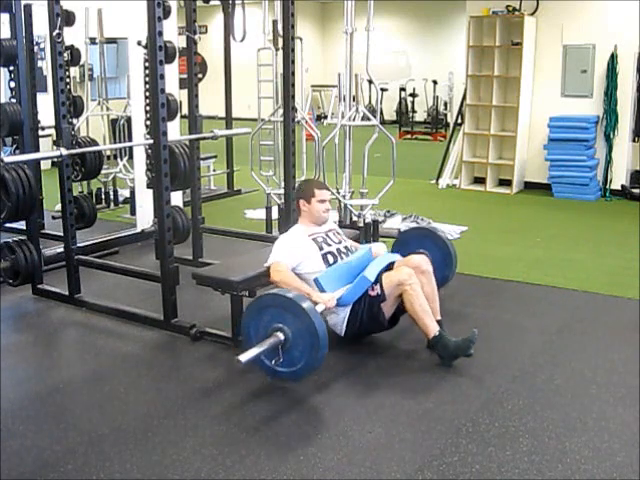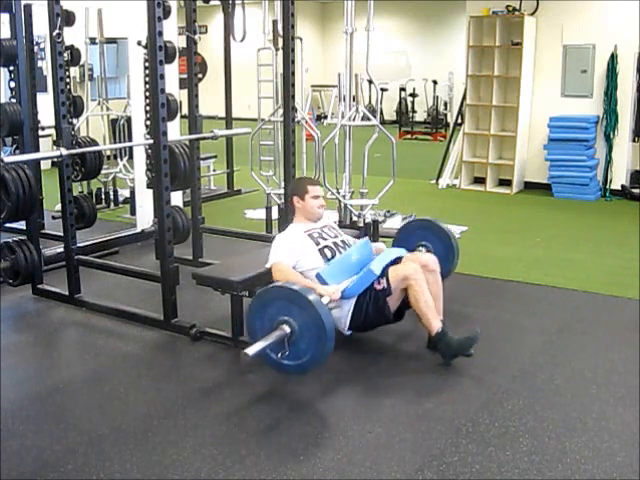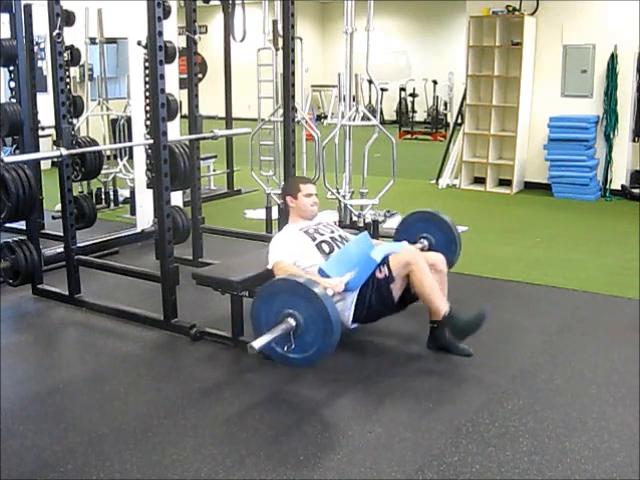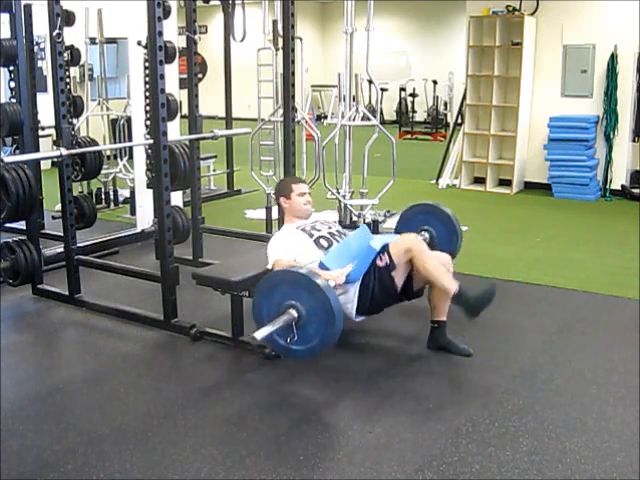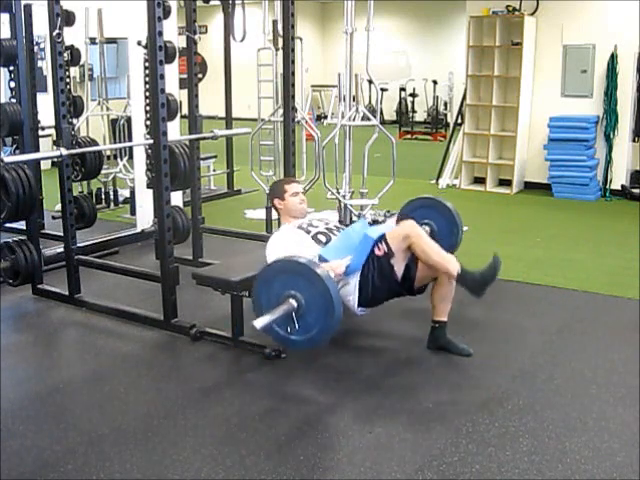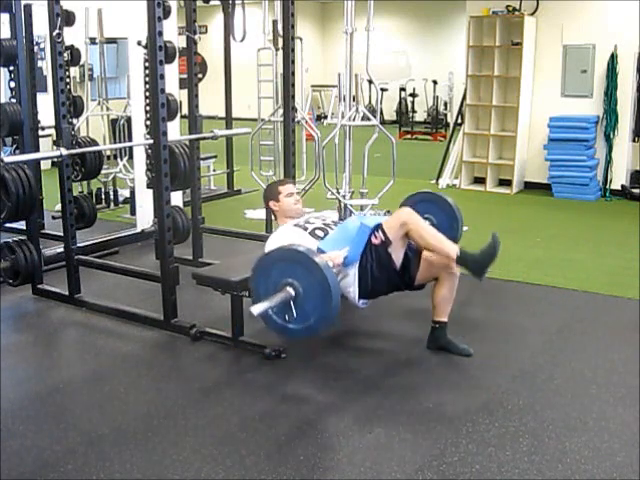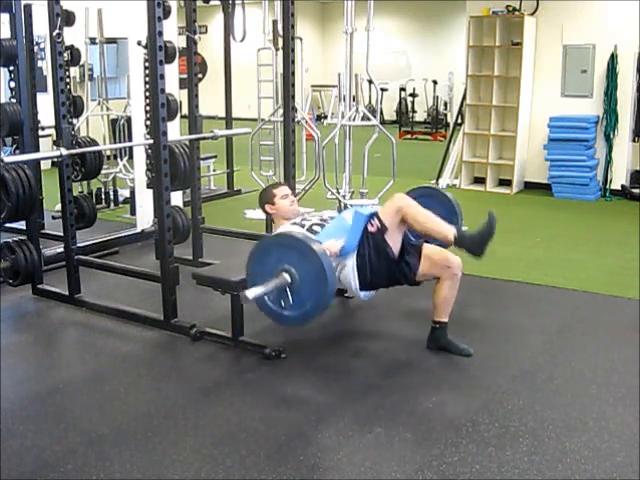
dt=0.1s
person 1, frame 1
left shoulder: (329, 226)
right shoulder: (289, 241)
left elbow: (354, 249)
right elbow: (277, 274)
right wrist: (315, 296)
left hip: (368, 290)
right hip: (348, 312)
left knee: (420, 262)
right knee: (404, 276)
left ankle: (437, 335)
right ankle: (441, 344)
person 1, frame 2
left shoulder: (326, 224)
right shoulder: (287, 240)
left elbow: (355, 245)
right elbow: (279, 273)
left wrist: (381, 250)
right wrist: (319, 289)
left hip: (370, 285)
right hip: (351, 307)
left knee: (428, 261)
right knee: (410, 271)
left ankle: (438, 334)
right ankle: (443, 341)
person 1, frame 3
left shoulder: (324, 222)
right shoulder: (284, 240)
right elbow: (281, 271)
right wrist: (323, 283)
left hip: (372, 279)
right hip: (354, 298)
left knee: (435, 261)
right knee: (411, 258)
left ankle: (438, 334)
right ankle: (453, 324)
person 1, frame 4
left shoulder: (320, 221)
right shoulder: (283, 239)
right elbow: (283, 269)
left wrist: (391, 241)
right wrist: (324, 275)
left hip: (375, 273)
right hip: (355, 290)
left knee: (442, 261)
right knee: (411, 243)
left ankle: (438, 334)
right ankle: (463, 299)
person 1, frame 5
left shoulder: (319, 218)
right shoulder: (280, 239)
left wrist: (390, 230)
right wrist: (323, 268)
left hip: (376, 267)
right hip: (359, 282)
left knee: (445, 265)
right knee: (408, 227)
left ankle: (438, 335)
right ankle: (468, 280)
person 1, frame 6
left shoulder: (318, 216)
right shoulder: (280, 239)
left wrist: (389, 224)
right wrist: (322, 259)
left hip: (375, 260)
right hip: (358, 275)
left knee: (448, 264)
right knee: (405, 216)
left ankle: (438, 335)
right ankle: (469, 260)
person 1, frame 7
left shoulder: (317, 216)
left wrist: (398, 220)
right wrist: (319, 248)
left hip: (386, 255)
right hip: (359, 265)
left knee: (451, 265)
right knee: (399, 201)
left ankle: (438, 335)
right ankle: (465, 240)
